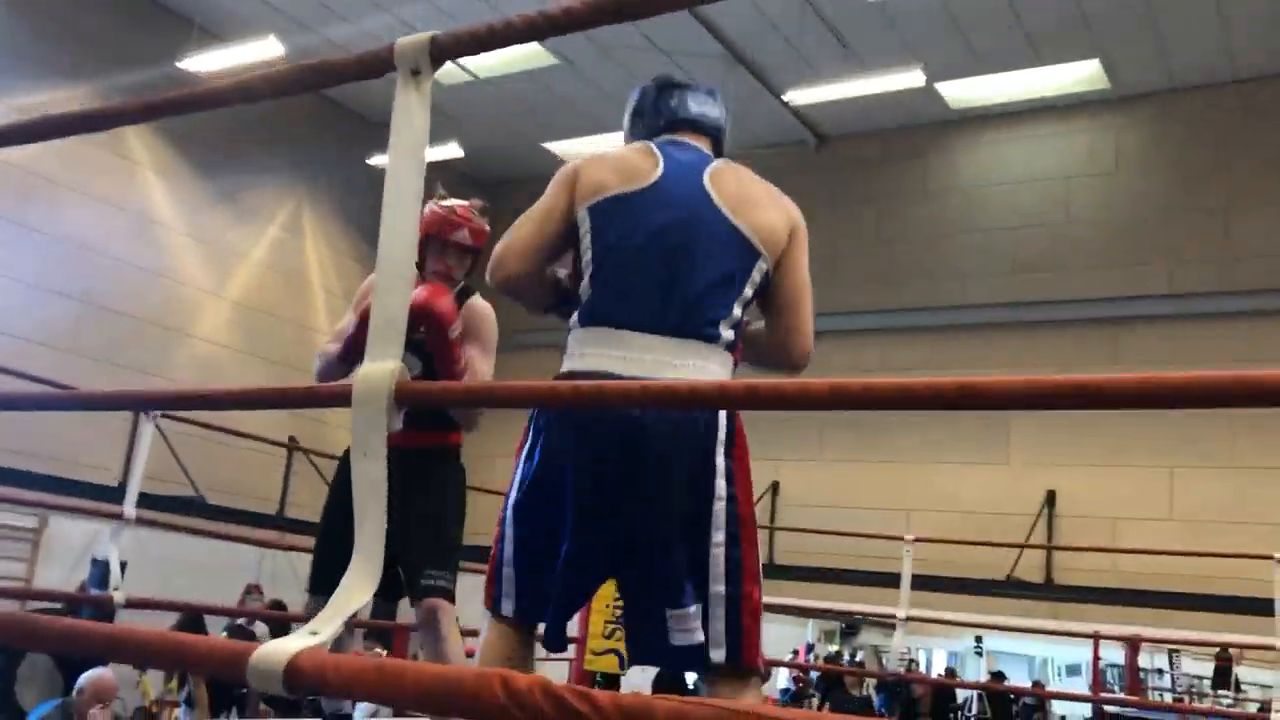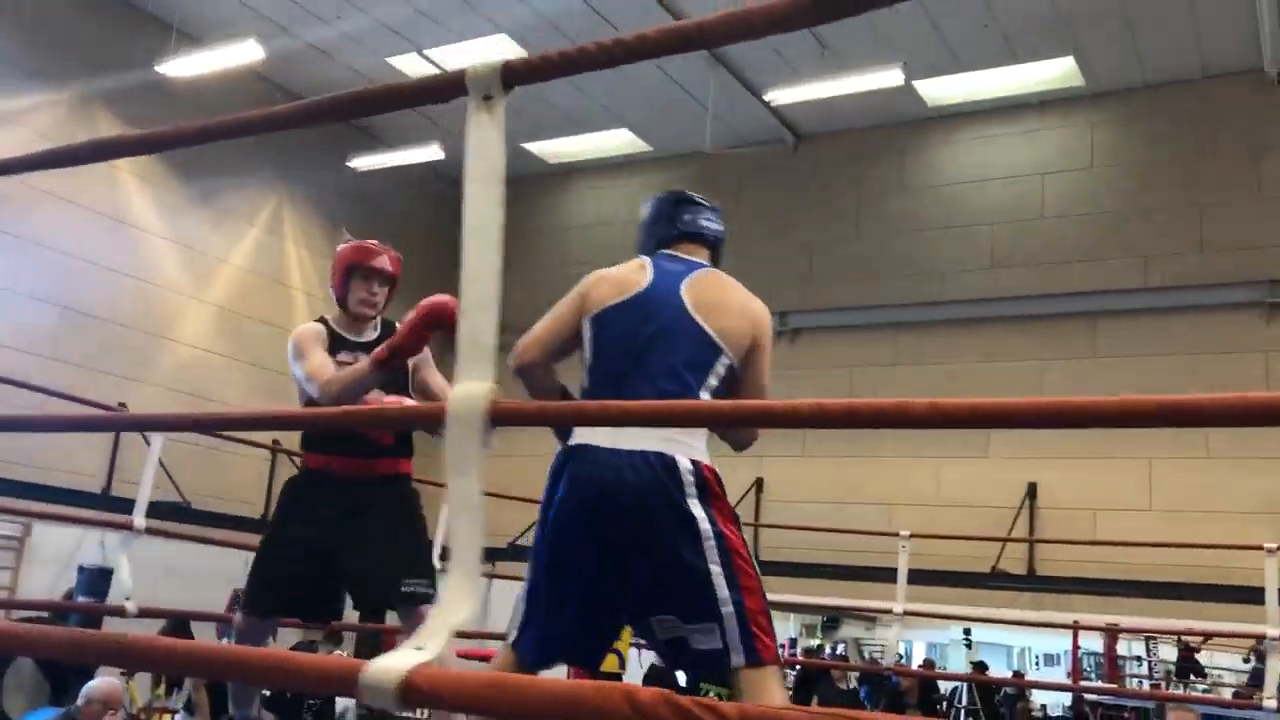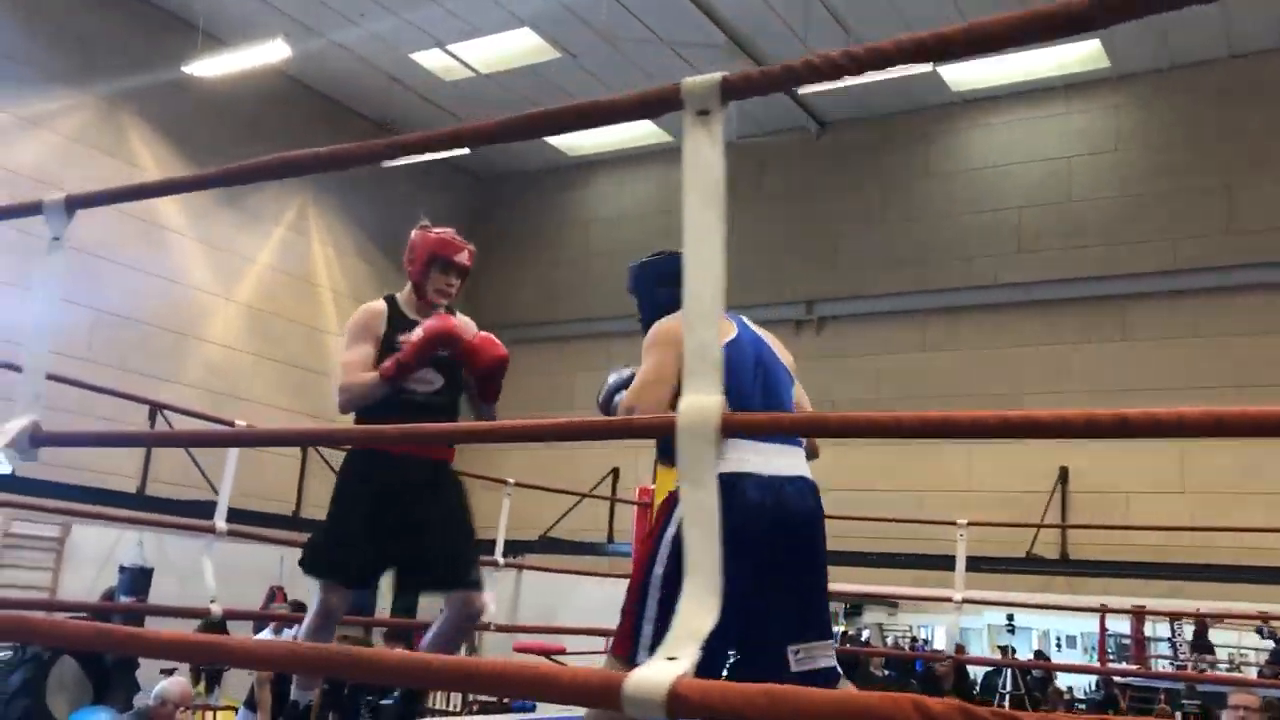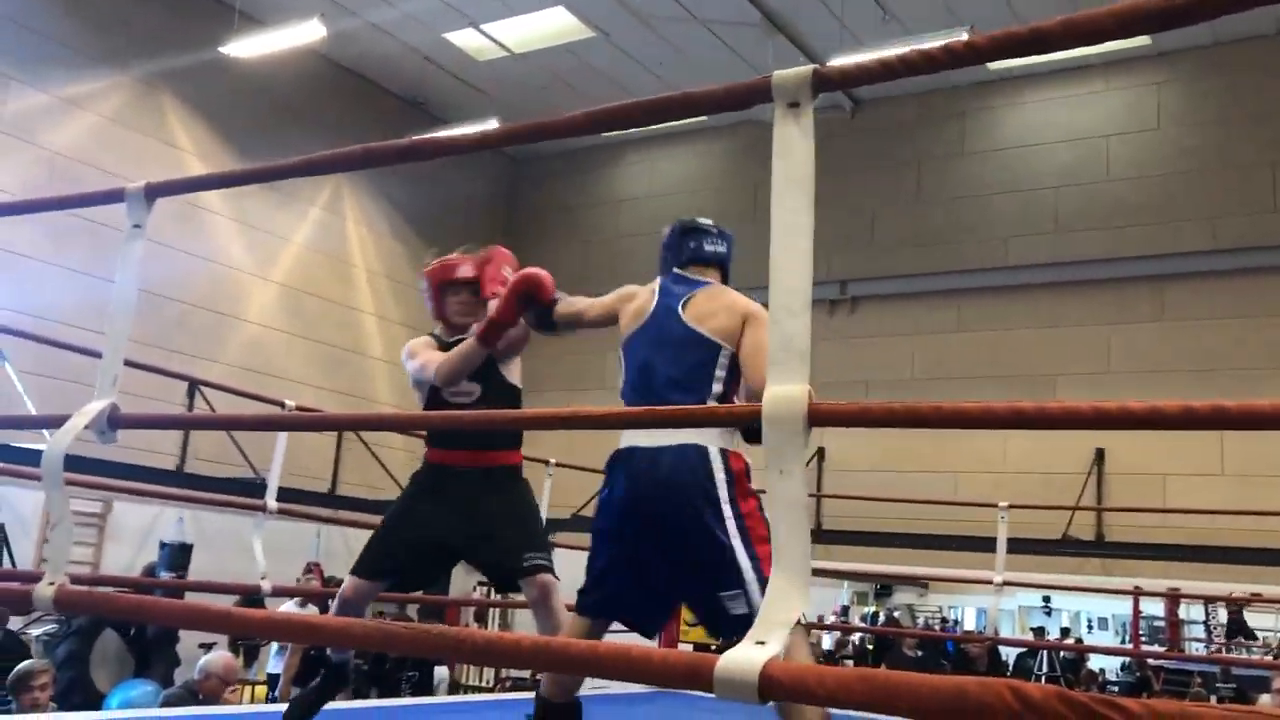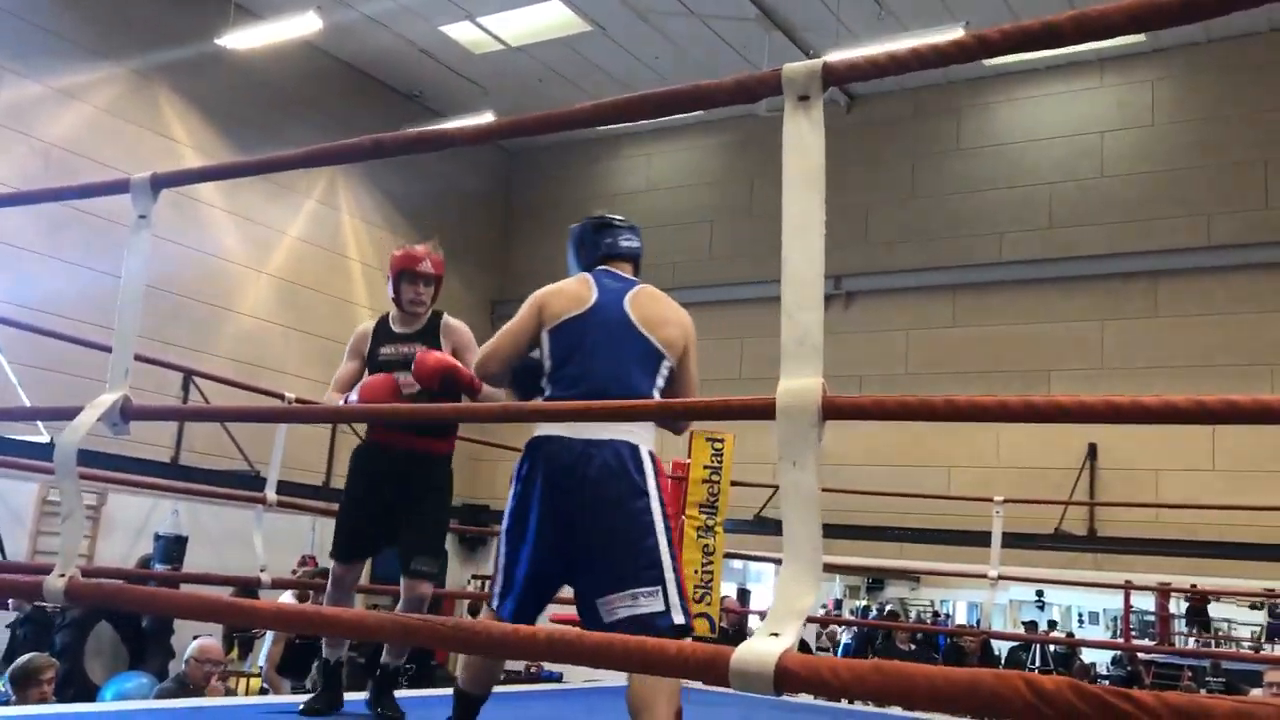
dt=0.5s
person 1, frame 1
left shoulder: (593, 170)
right shoulder: (776, 209)
left elbow: (507, 269)
right elbow: (794, 353)
left hip: (586, 410)
right hip: (694, 422)
left knee: (513, 609)
right knee: (728, 662)
person 1, frame 2
left shoulder: (602, 281)
right shoulder: (747, 310)
left elbow: (526, 359)
right elbow: (744, 434)
left hip: (584, 471)
right hip: (671, 479)
left knee: (524, 650)
right knee: (751, 660)
person 1, frame 3
left shoulder: (671, 329)
right shoulder: (770, 341)
left elbow: (643, 413)
right elbow: (809, 438)
left wrist: (618, 401)
left hip: (723, 494)
right hip: (796, 498)
left knee: (632, 656)
right knee: (817, 677)
person 1, frame 4
left shoulder: (636, 301)
right shoulder: (743, 309)
left elbow: (569, 311)
right elbow: (762, 389)
left wrist: (544, 311)
right wrist: (755, 424)
left hip: (632, 469)
right hip: (700, 470)
left knee: (590, 615)
person 1, frame 5
left shoulder: (552, 297)
right shoulder: (674, 317)
left elbow: (487, 366)
right elbow: (679, 419)
left hip: (551, 459)
right hip: (625, 466)
left knee: (506, 611)
right knee: (656, 629)
person 2, frame 1
left shoulder: (475, 314)
right shoulder: (379, 291)
left elbow: (471, 414)
right elbow: (323, 372)
left wrist: (447, 344)
right wrist: (350, 346)
left hip: (431, 468)
left knee: (434, 605)
right knee: (322, 608)
person 2, frame 2
left shoulder: (405, 342)
right shoulder: (310, 337)
right elbow: (326, 392)
left wrist: (406, 413)
right wrist: (399, 345)
left hip: (387, 493)
right hip: (317, 490)
left knee: (419, 616)
right knee: (251, 625)
person 2, frame 3
left shoulder: (459, 330)
right shoulder: (374, 316)
left elbow: (485, 414)
right elbow: (347, 398)
left wrist: (490, 382)
right wrist: (408, 360)
left hip: (434, 476)
right hip: (374, 470)
left knee: (468, 604)
right knee: (332, 601)
person 2, frame 4
left shoulder: (503, 335)
right shoulder: (420, 348)
left elbow: (514, 337)
right elbow: (442, 375)
right wrist: (494, 323)
left hip: (498, 484)
right hip: (439, 482)
left knee: (542, 587)
right knee: (353, 593)
right ankle: (333, 675)
person 2, frame 5
left shoulder: (453, 333)
right shoulder: (368, 334)
left elbow: (493, 397)
right elbow: (333, 398)
left wrist: (466, 382)
right wrist: (353, 400)
left hip: (428, 468)
right hip: (375, 461)
left knee: (418, 589)
right knee: (343, 572)
